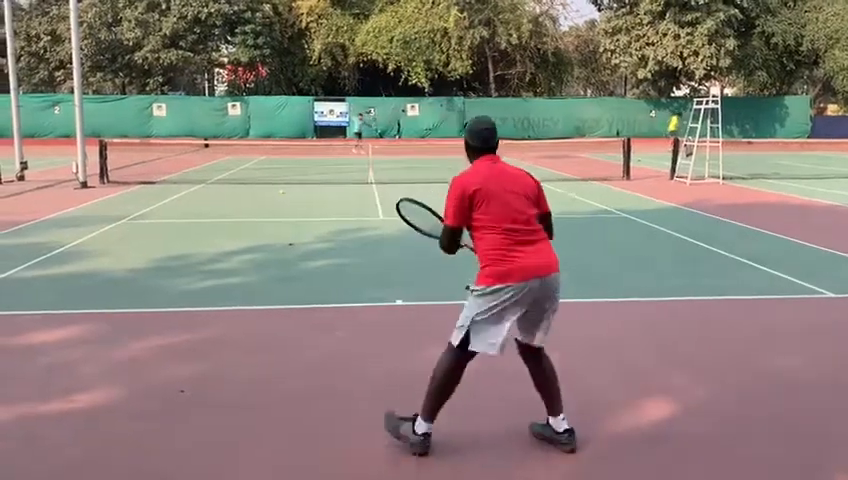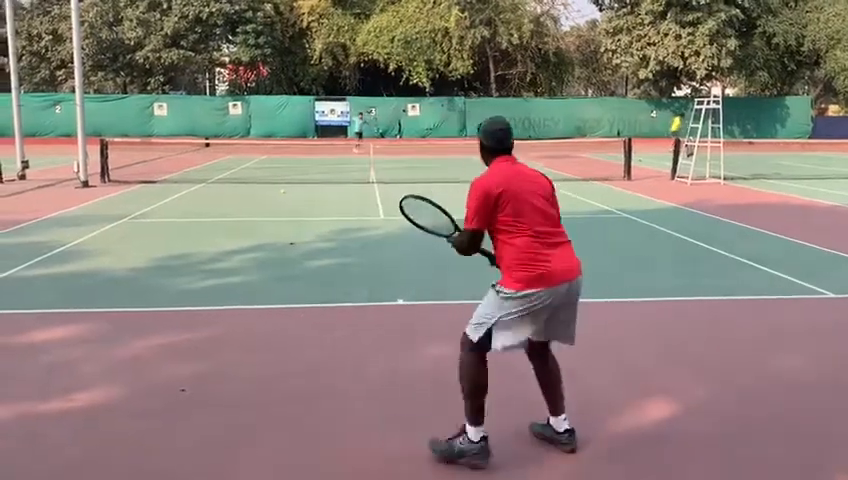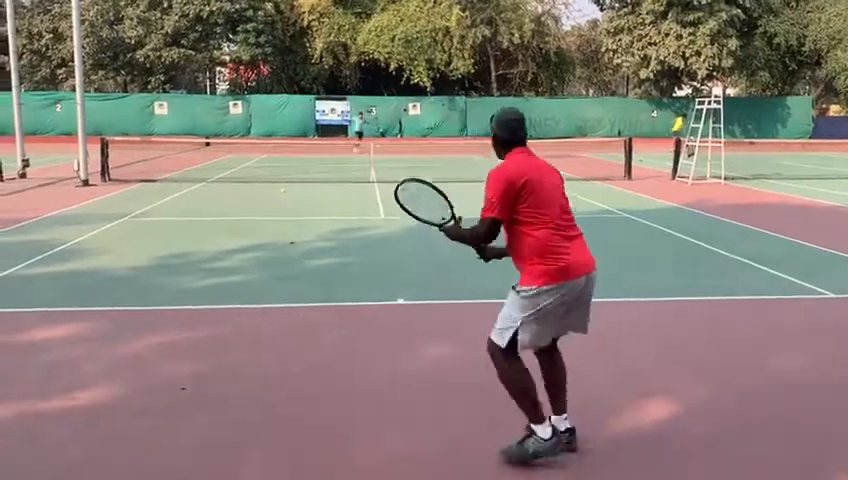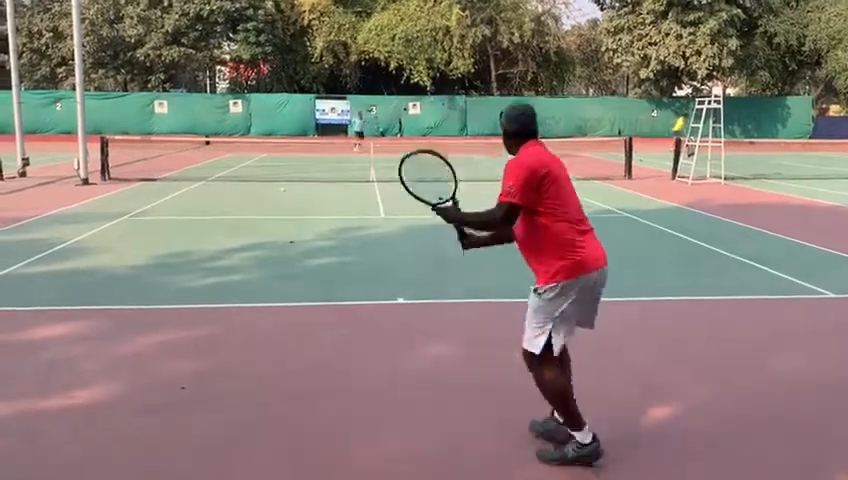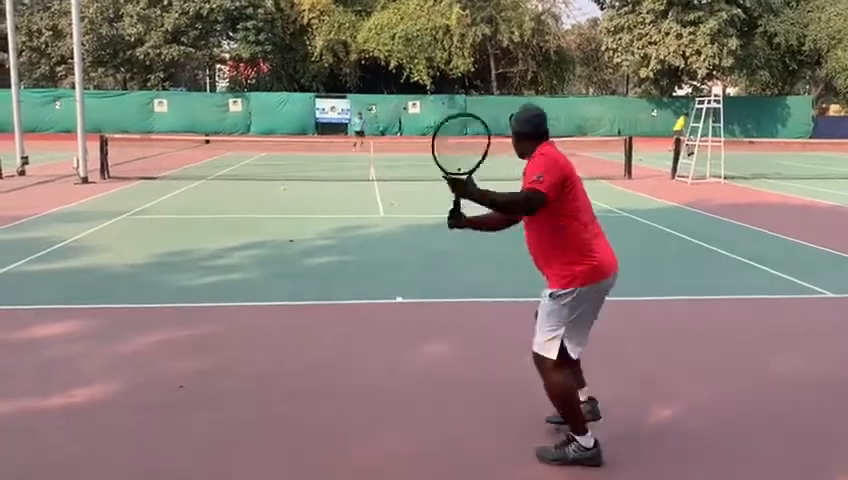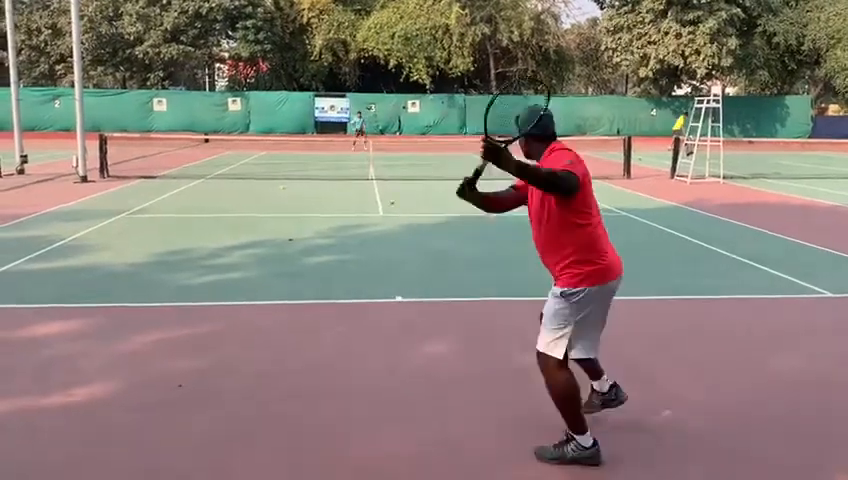
dt=0.1s
person 1, frame 1
left shoulder: (464, 183)
right shoulder: (526, 178)
left elbow: (449, 243)
left wrist: (462, 241)
left hip: (502, 280)
right hip: (547, 272)
left knee: (458, 353)
right knee: (531, 348)
left ankle: (420, 429)
right ankle: (561, 427)
person 1, frame 2
left shoulder: (484, 183)
right shoulder: (541, 178)
left elbow: (468, 246)
left wrist: (457, 239)
left hip: (528, 283)
right hip: (569, 275)
left knee: (471, 347)
right knee: (538, 345)
left ankle: (473, 438)
right ankle: (561, 427)
person 1, frame 3
left shoulder: (502, 174)
right shoulder: (544, 170)
left elbow: (486, 233)
left wrist: (458, 233)
right wrist: (503, 251)
left hip: (550, 277)
right hip: (580, 268)
left knee: (500, 349)
right knee: (545, 341)
left ankle: (541, 434)
right ankle: (561, 424)
person 1, frame 4
left shoulder: (521, 164)
right shoulder: (547, 160)
left elbow: (502, 218)
right elbow: (527, 224)
left wrist: (458, 217)
right wrist: (479, 240)
left hip: (563, 272)
right hip: (592, 263)
left knee: (538, 357)
right knee: (551, 343)
left ankle: (582, 439)
right ankle: (564, 419)
person 1, frame 5
left shoulder: (547, 163)
right shoulder: (543, 165)
left elbow: (526, 205)
right elbow: (506, 217)
left wrist: (472, 192)
right wrist: (466, 221)
left hip: (578, 276)
right hip: (590, 269)
left knee: (547, 359)
right knee: (558, 338)
left ankle: (583, 442)
right ankle: (582, 399)
person 1, frame 6
left shoulder: (563, 158)
right shoulder: (538, 172)
left elbow: (567, 185)
right elbow: (503, 202)
left wrist: (510, 164)
right wrist: (473, 192)
left hip: (585, 276)
right hip: (592, 271)
left knee: (551, 357)
right knee: (556, 327)
left ankle: (582, 442)
right ankle: (605, 389)
